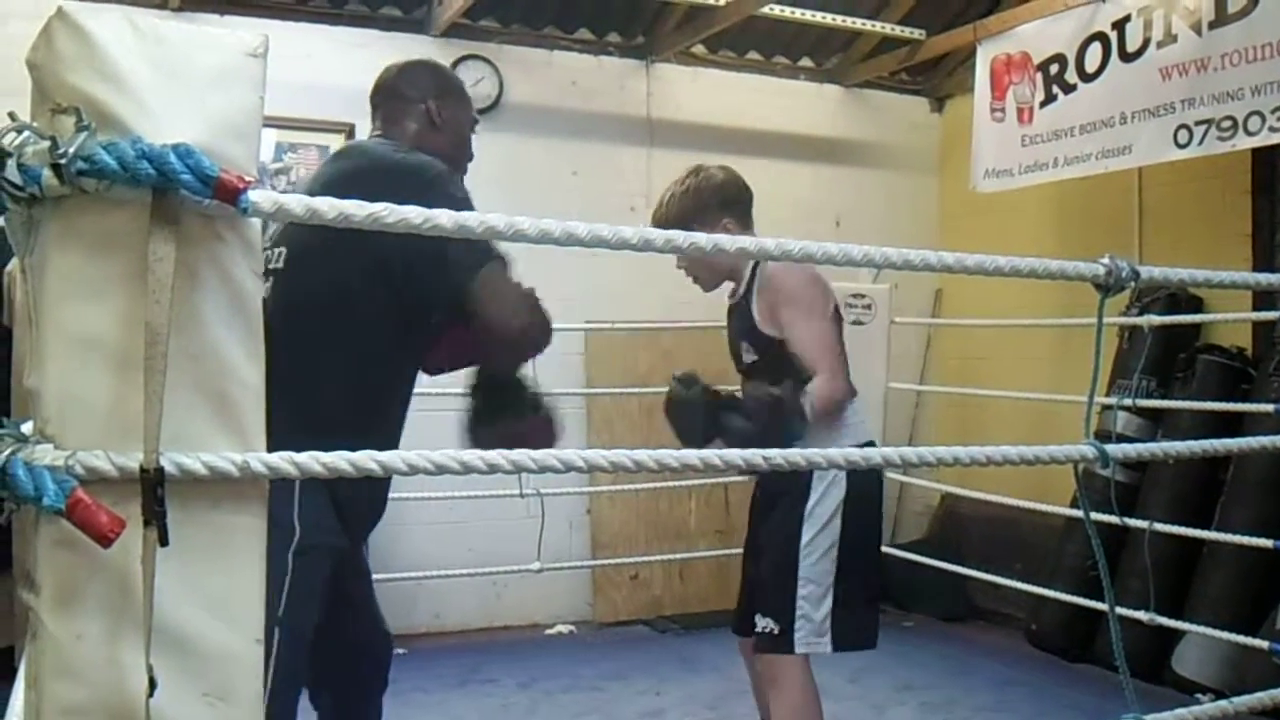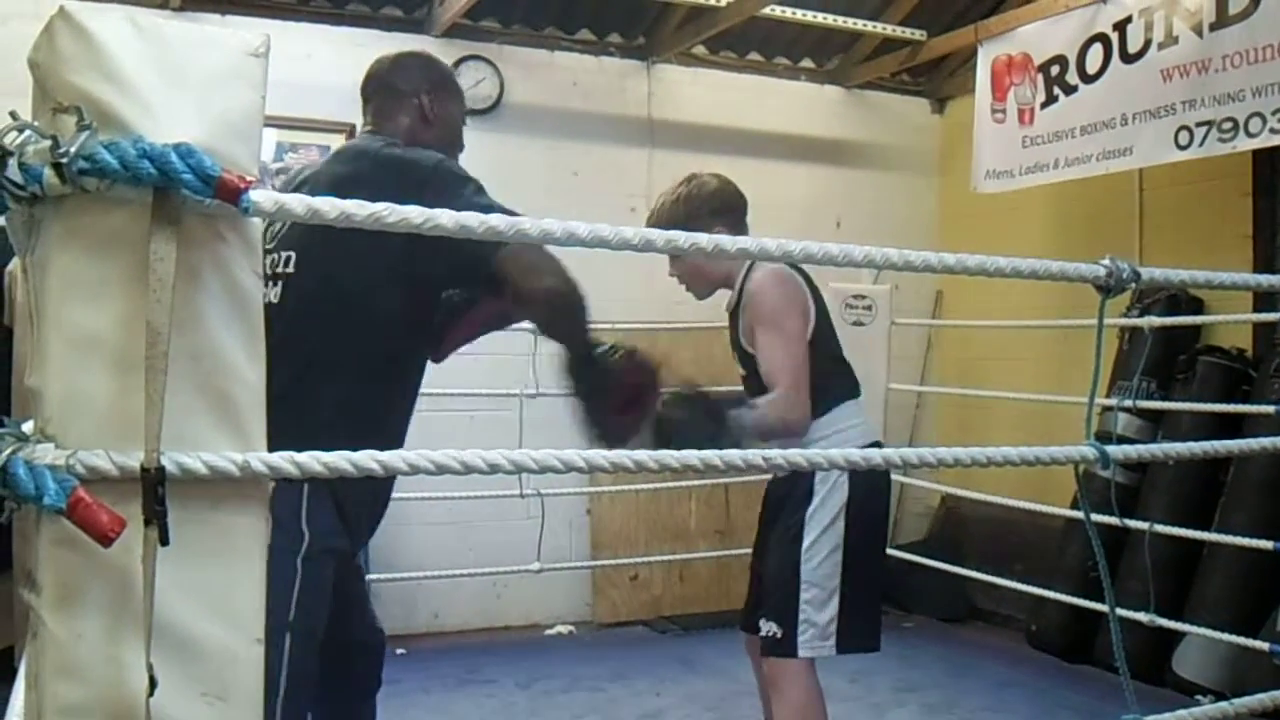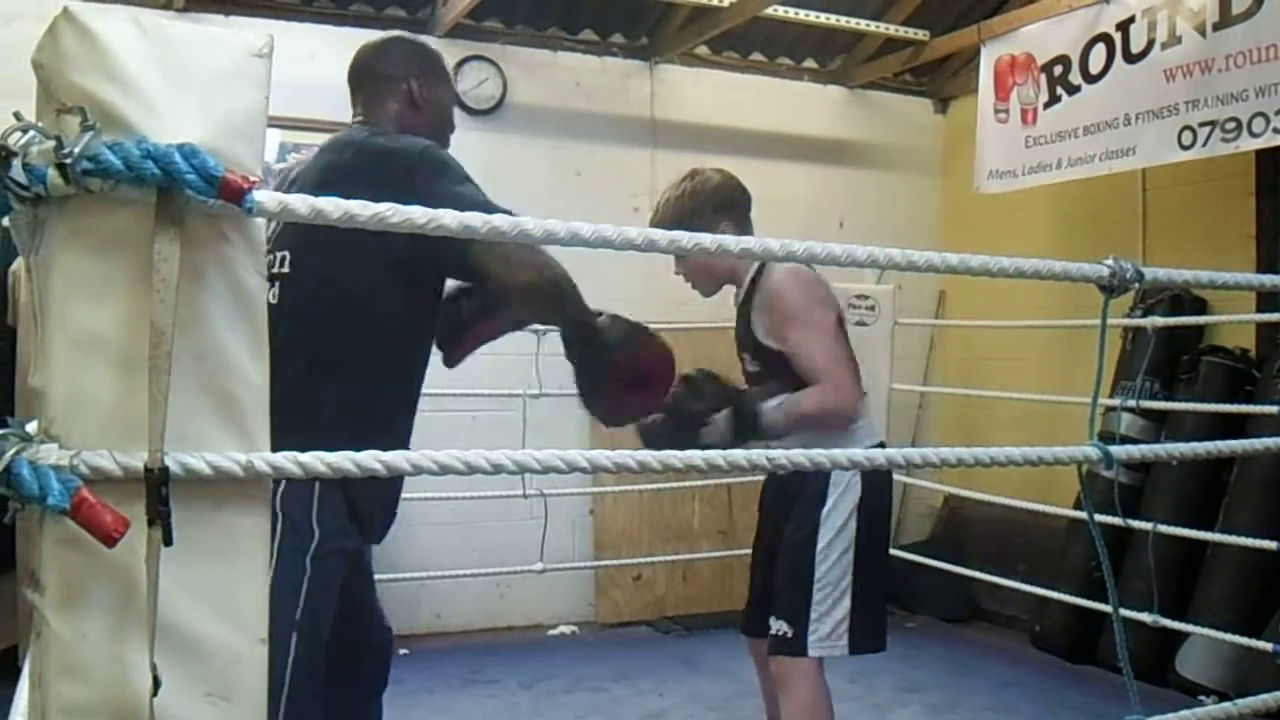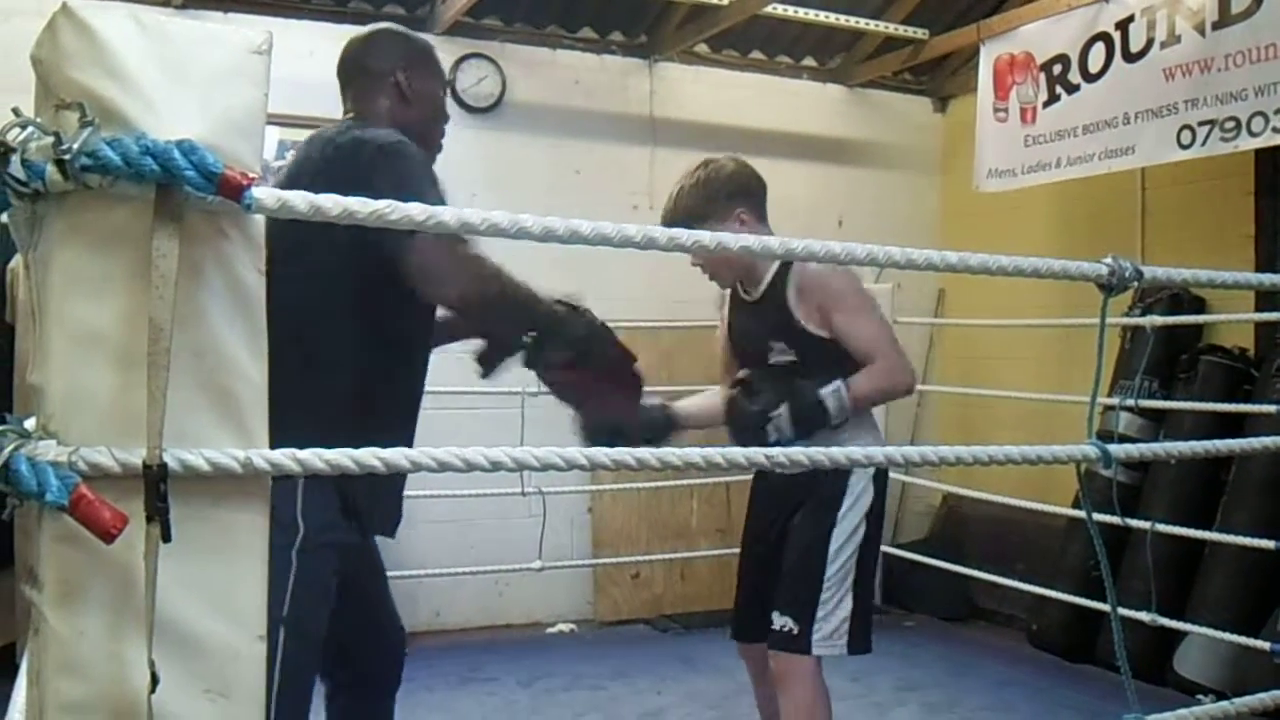
dt=0.1s
person 1, frame 1
left shoulder: (345, 182)
right shoulder: (410, 179)
right elbow: (512, 321)
right wrist: (500, 377)
left hip: (303, 479)
right hip: (289, 480)
left knee: (355, 658)
person 1, frame 2
left shoulder: (318, 187)
right shoulder: (413, 174)
right elbow: (543, 282)
left wrist: (495, 303)
right wrist: (590, 361)
left hip: (302, 479)
right hip: (293, 483)
left knee: (354, 663)
person 1, frame 3
left shoulder: (326, 173)
right shoulder: (401, 162)
right elbow: (526, 272)
left wrist: (501, 311)
right wrist: (590, 335)
left hip: (323, 483)
right hip: (296, 484)
left knee: (360, 661)
person 1, frame 4
left shoulder: (325, 167)
right shoulder: (378, 156)
left elbow: (392, 316)
right elbow: (451, 273)
left wrist: (511, 327)
right wrist: (557, 325)
left hip: (322, 479)
right hip: (297, 477)
left knee: (371, 657)
person 2, frame 1
left shoulder: (782, 279)
right shoulder: (749, 290)
left elbow: (832, 387)
left wrist: (779, 421)
right wrist: (719, 413)
left hip: (829, 474)
right hip: (792, 474)
left knee: (784, 652)
right knee: (756, 639)
person 2, frame 2
left shoulder: (769, 285)
right shoulder: (748, 294)
left elbow: (790, 410)
left wrist: (715, 428)
right wrist: (713, 422)
left hip: (833, 476)
right hip: (802, 475)
left knee: (788, 656)
right knee: (764, 642)
person 2, frame 3
left shoulder: (789, 283)
right shoulder: (747, 293)
left elbow: (840, 398)
left wrist: (742, 417)
right wrist: (705, 414)
left hip: (838, 474)
right hip: (794, 477)
left knee: (795, 655)
right knee: (765, 641)
person 2, frame 4
left shoulder: (815, 276)
right shoulder: (739, 293)
left elbow: (897, 374)
right elbow: (739, 393)
left wrist: (815, 405)
right wrist: (659, 419)
left hip: (839, 475)
right hip: (782, 477)
left knee: (793, 653)
right knee: (755, 642)
